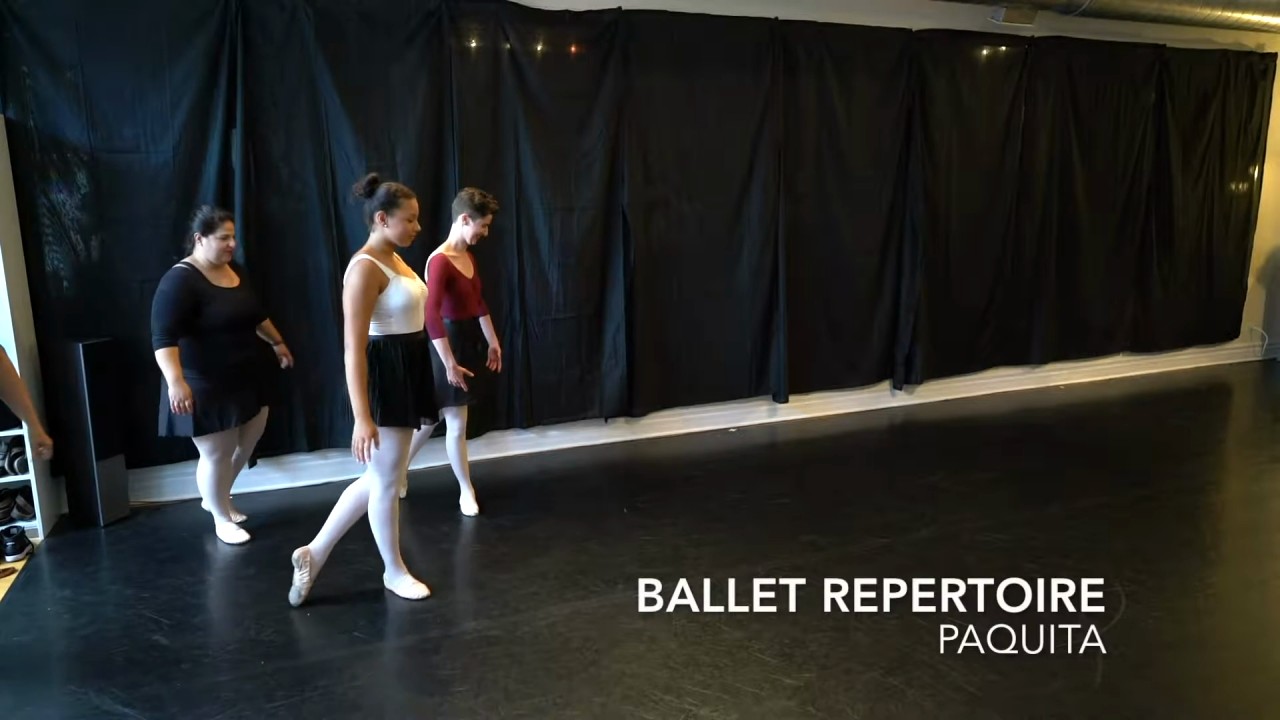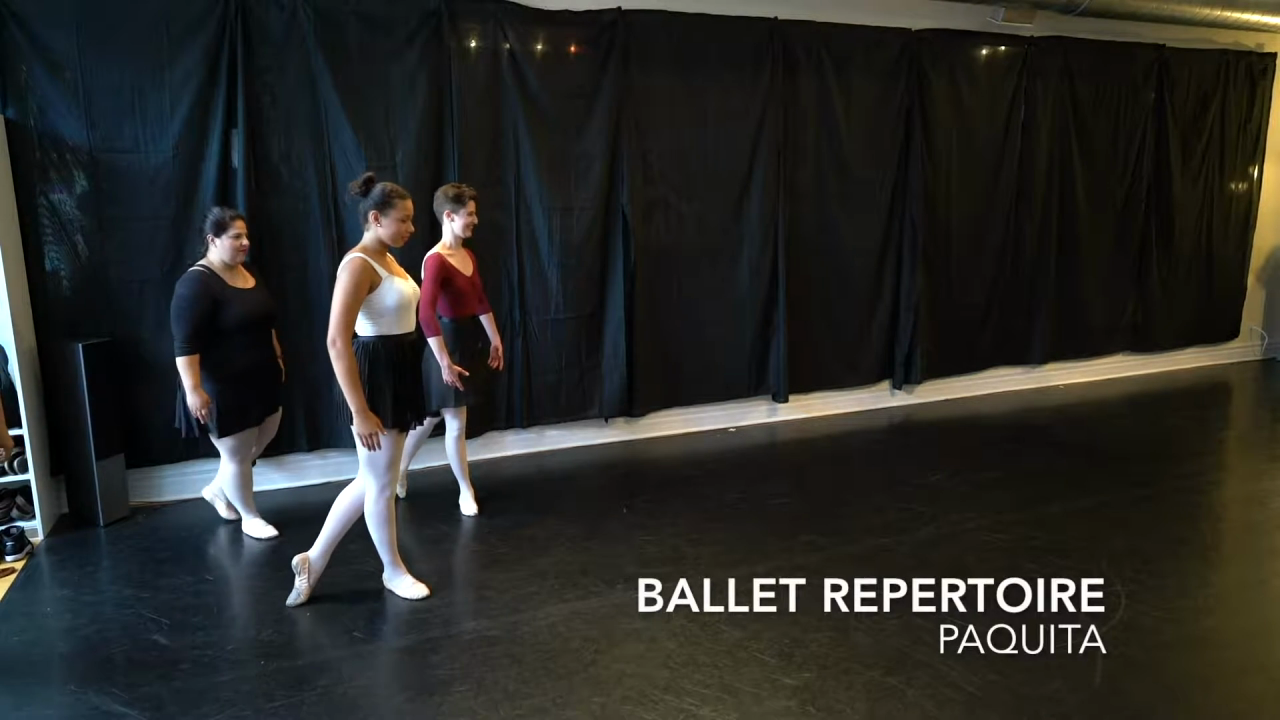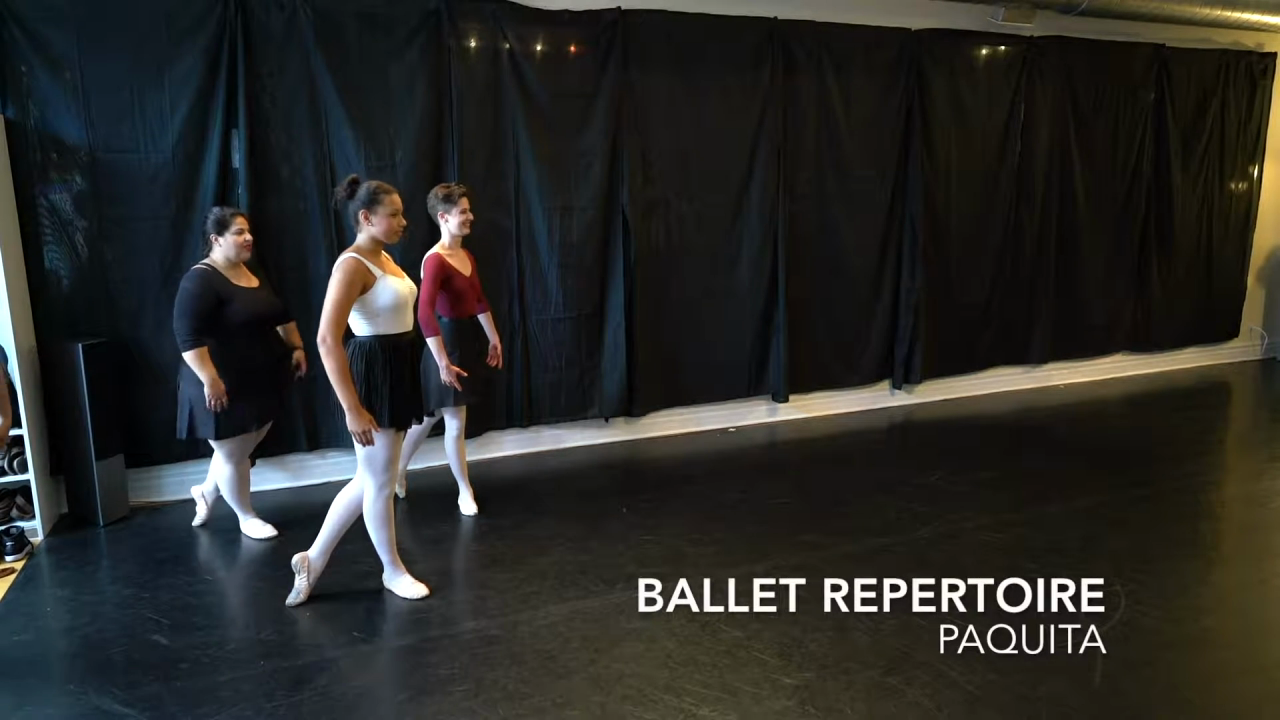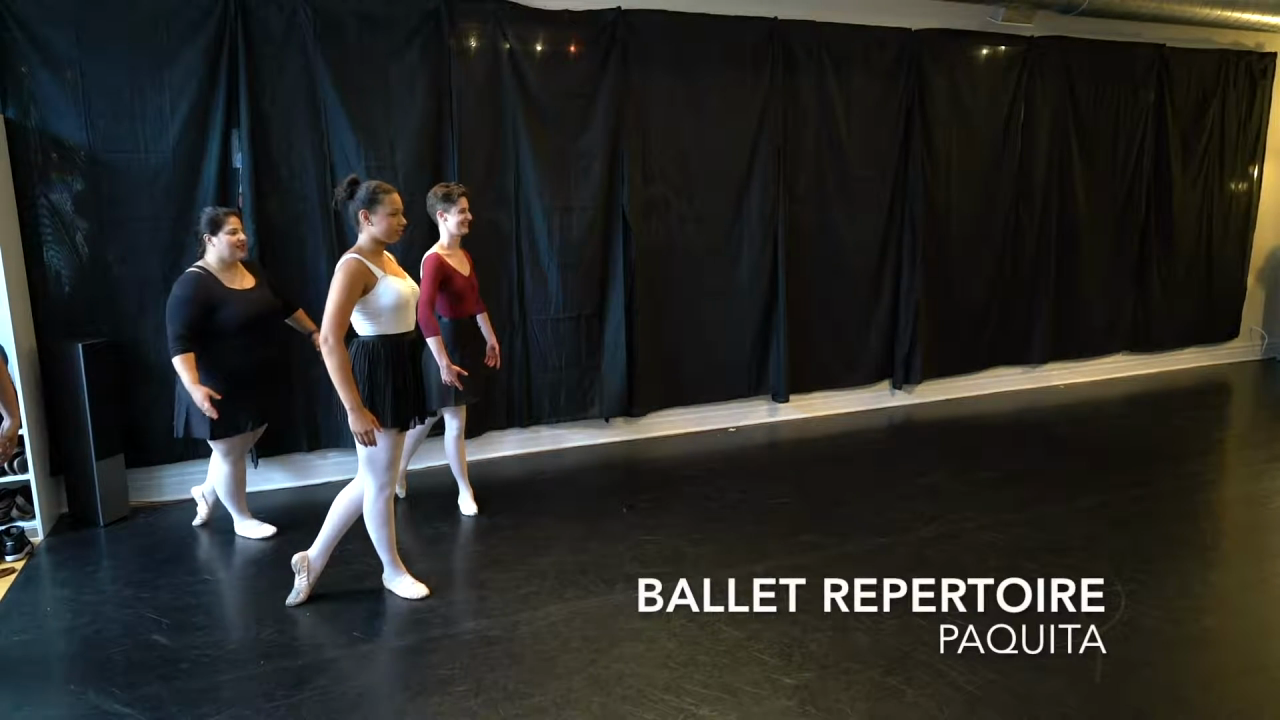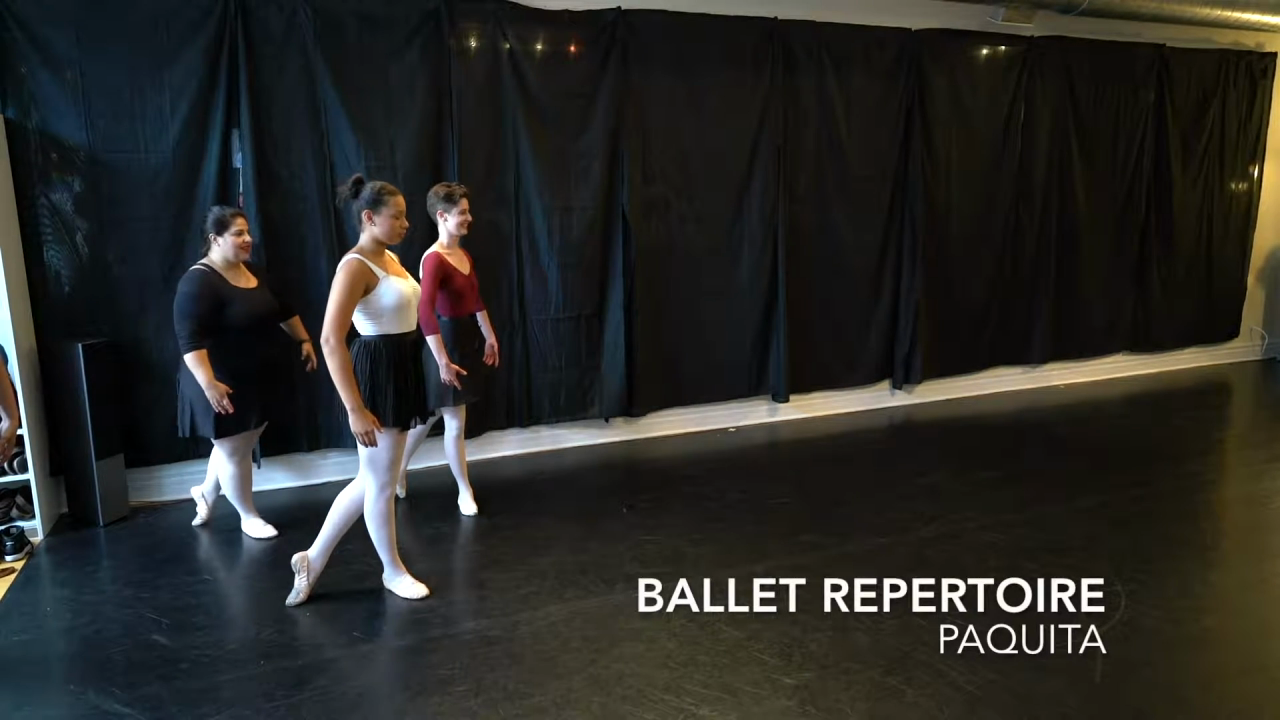
dt=0.5s
person 1, frame 1
left shoulder: (393, 259)
right shoulder: (365, 267)
right elbow: (354, 347)
left wrist: (413, 385)
right wrist: (362, 417)
left hip: (407, 371)
right hip: (384, 376)
left knee: (381, 477)
right knee: (387, 481)
left ankle: (315, 553)
right ankle: (394, 570)
person 1, frame 2
left shoulder: (387, 259)
right shoulder: (358, 266)
right elbow: (337, 341)
right wrist: (360, 411)
left hip: (398, 372)
right hip: (375, 375)
left knee: (370, 479)
right knee: (380, 483)
left ankle: (313, 560)
right ankle: (393, 570)
person 1, frame 3
left shoulder: (384, 258)
right shoulder: (353, 266)
right elbow: (328, 339)
left wrist: (401, 379)
right wrist: (352, 408)
left hip: (397, 370)
right hip: (373, 374)
left knee: (370, 478)
right knee: (380, 482)
left ankle: (313, 559)
right ankle: (392, 569)
person 1, frame 4
left shoulder: (387, 258)
right shoulder: (354, 266)
right elbow: (330, 339)
left wrist: (408, 380)
right wrist: (354, 408)
left hip: (400, 370)
right hip: (375, 374)
left knee: (370, 479)
right knee: (380, 483)
left ankle: (313, 559)
right ankle: (393, 570)
person 1, frame 5
left shoulder: (391, 259)
right shoulder: (356, 266)
right elbow: (332, 340)
left wrist: (414, 377)
right wrist: (356, 409)
left hip: (402, 369)
right hip: (376, 372)
left knee: (371, 478)
right knee: (381, 482)
left ankle: (313, 559)
right ankle: (393, 570)
person 2, frame 1
left shoulder: (234, 270)
right shoulder: (181, 281)
left elbow: (255, 314)
right elbow: (164, 337)
left wrist: (277, 342)
right wrist: (175, 381)
left hip: (247, 378)
right hip: (207, 386)
left knee: (247, 443)
right knee: (216, 454)
left ankle: (215, 498)
right ankle: (222, 519)
person 2, frame 2
left shoulder: (247, 272)
right shoulder: (197, 284)
left elbow: (265, 321)
right elbow: (185, 343)
left wrist: (277, 356)
right wrist: (194, 389)
left hip: (259, 379)
right hip: (223, 387)
left knee: (262, 439)
right knee: (238, 453)
left ankle: (218, 489)
right ankle: (250, 517)
person 2, frame 3
left shoulder: (251, 273)
right shoulder: (201, 281)
left elbow: (281, 314)
right elbow: (188, 337)
left wrist: (296, 347)
right wrist: (210, 380)
left hip: (260, 381)
right hip: (224, 387)
left knee: (243, 446)
right knee: (233, 453)
left ankle: (207, 490)
right ankle: (247, 518)
person 2, frame 4
left shoulder: (252, 270)
right shoulder: (193, 284)
left elbow: (284, 304)
right elbow: (180, 342)
left wrist: (313, 331)
right wrist: (193, 386)
left hip: (258, 381)
right hip: (221, 388)
left knee: (240, 446)
right knee: (231, 453)
left ankle: (207, 493)
right ankle: (242, 519)
person 2, frame 5
left shoulder: (252, 271)
right shoulder: (199, 282)
left elbow: (281, 308)
right elbow: (190, 339)
left wrist: (304, 340)
right wrist: (208, 383)
left hip: (258, 380)
right hip: (224, 387)
left knee: (240, 444)
right knee: (235, 450)
left ankle: (207, 492)
right ankle: (248, 516)
person 3, frame 1
left shoulder: (469, 257)
right shoulder: (440, 261)
left elbow: (479, 304)
right elbow: (432, 316)
left wrist: (492, 342)
right wrist: (449, 363)
left hip: (470, 341)
right hip: (448, 343)
right knee: (456, 424)
right ankle: (466, 491)
person 3, frame 2
left shoulder: (469, 256)
right shoulder: (436, 260)
left elbow: (481, 301)
right elbow: (426, 315)
left wrist: (495, 340)
right wrist: (444, 361)
left hip: (471, 339)
right hip: (449, 341)
left knee: (432, 415)
right knee: (456, 424)
left ankle: (398, 472)
right ankle: (466, 492)
person 3, frame 3
left shoulder: (466, 256)
right shoulder: (435, 260)
left elbow: (479, 300)
right elbow: (425, 314)
left wrist: (493, 338)
right wrist: (443, 361)
left hip: (469, 338)
right hip: (448, 341)
left knee: (430, 415)
right knee: (456, 424)
left ankle: (397, 472)
right ankle: (465, 491)
person 3, frame 4
left shoulder: (465, 255)
right shoulder: (434, 260)
left elbow: (476, 301)
right elbow: (424, 314)
left wrist: (490, 339)
right wrist: (443, 361)
left hip: (468, 339)
right hip: (447, 341)
left knee: (430, 415)
right knee: (456, 423)
left ankle: (398, 472)
right ankle: (465, 492)
person 3, frame 5
left shoulder: (464, 254)
right shoulder: (434, 259)
left elbow: (476, 300)
right elbow: (425, 312)
left wrist: (489, 336)
right wrist: (442, 360)
left hip: (468, 338)
right hip: (447, 340)
left knee: (430, 414)
right knee: (455, 423)
left ankle: (398, 471)
right ankle: (464, 491)
